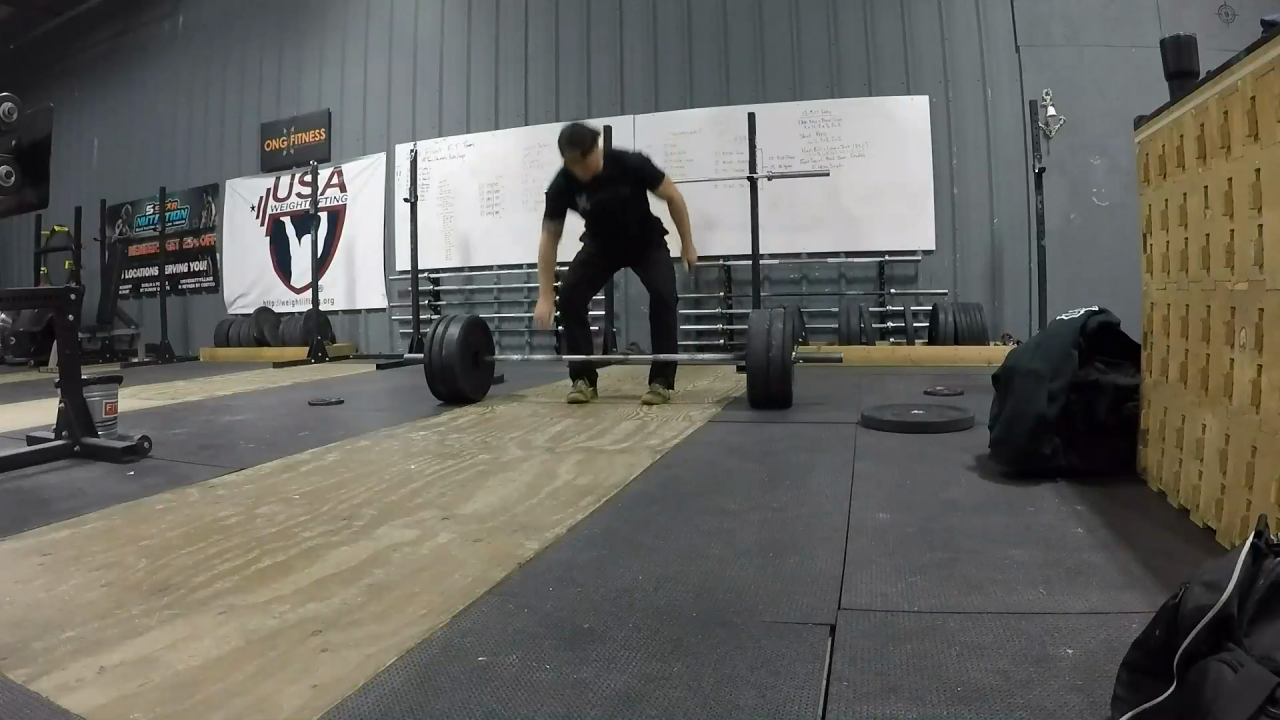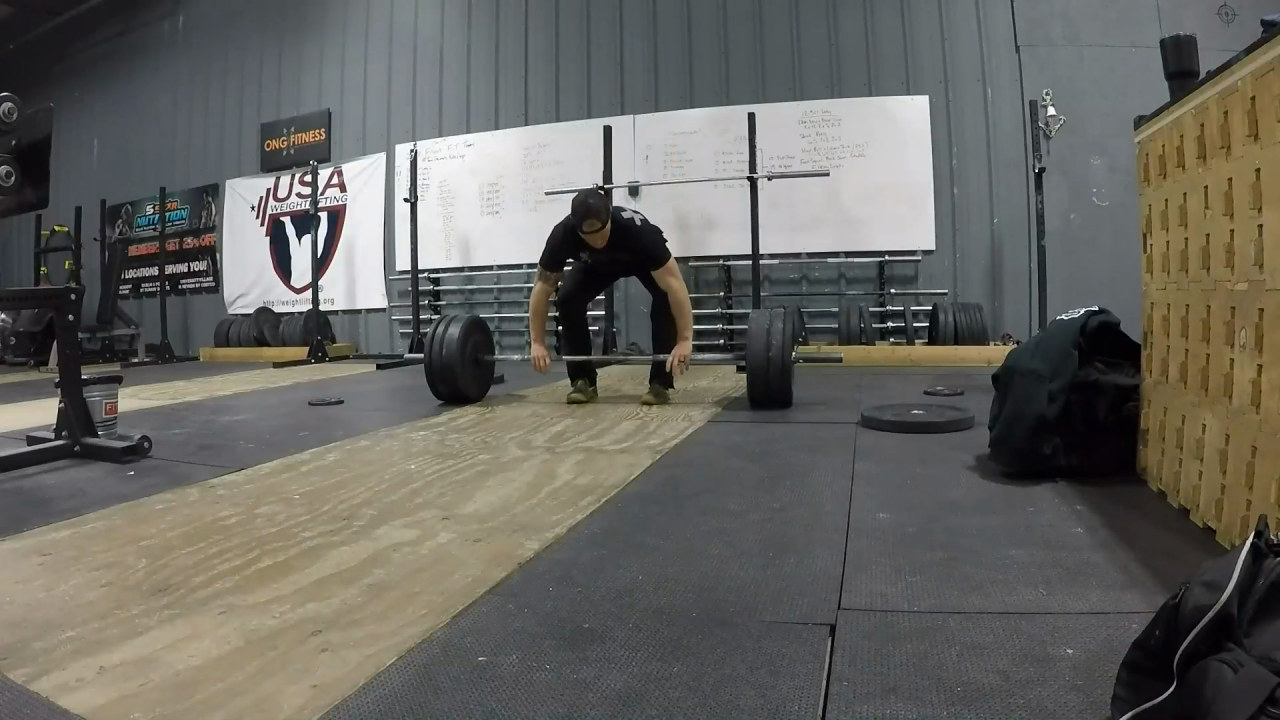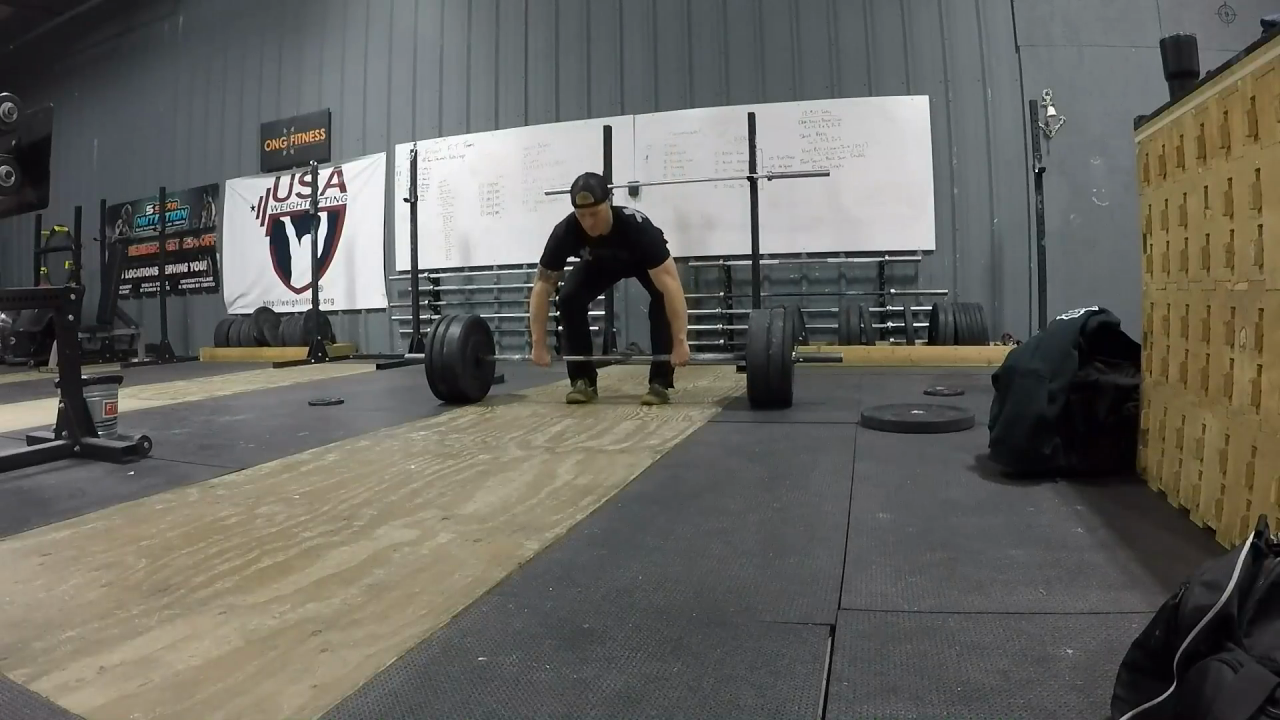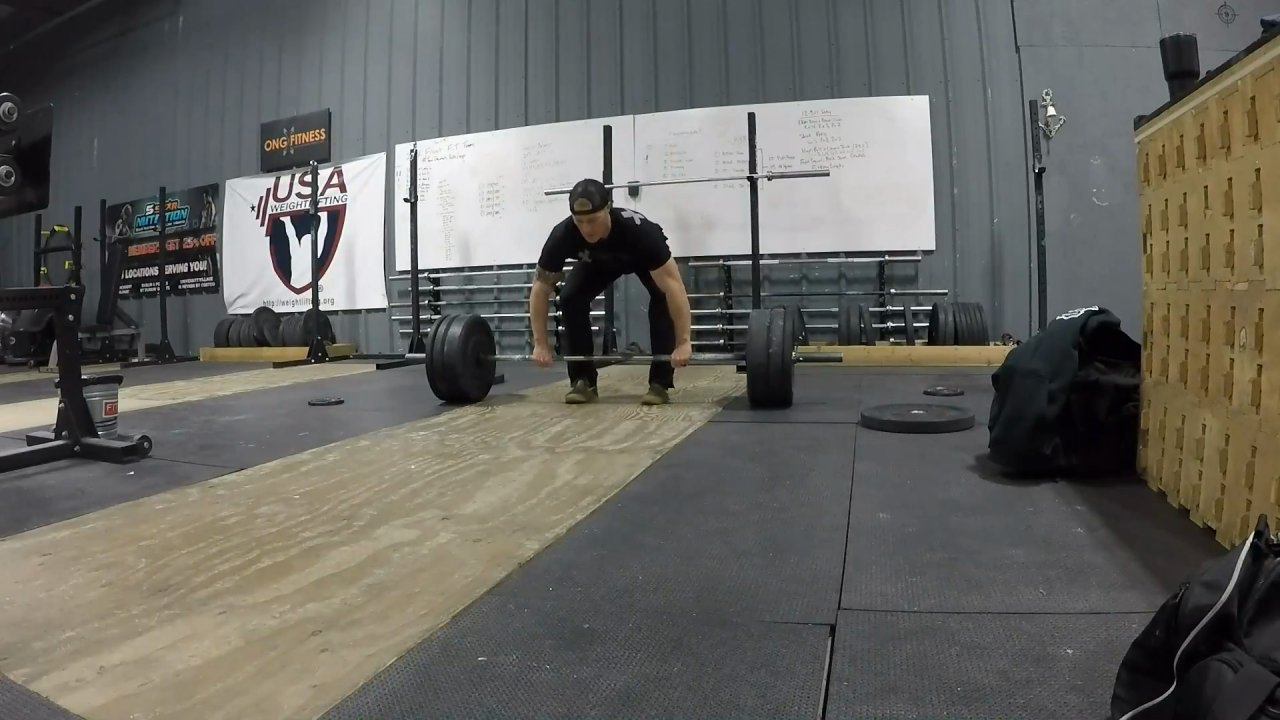
dt=0.7s
person 1, frame 1
left shoulder: (631, 164)
right shoulder: (560, 186)
left elbow: (673, 196)
right elbow: (549, 238)
left wrist: (687, 244)
right wrist: (545, 297)
left hip: (646, 243)
right hip: (600, 246)
left knee: (663, 294)
right knee: (569, 296)
left ankle: (661, 381)
right ankle: (583, 379)
person 1, frame 2
left shoulder: (635, 228)
right shoulder: (562, 235)
left elbow: (674, 284)
right elbow: (542, 289)
left wrist: (684, 340)
right wrist: (537, 342)
left hip: (641, 259)
right hip: (596, 264)
left knee: (666, 296)
right knee: (567, 299)
left ankle: (660, 382)
right ankle: (583, 380)
person 1, frame 3
left shoulder: (637, 227)
right shoulder: (564, 233)
left elbow: (671, 286)
right elbow: (542, 288)
left wrist: (680, 343)
right wrist: (539, 344)
left hip: (642, 259)
right hip: (599, 263)
left knee: (662, 297)
right knee: (569, 298)
left ankle: (660, 383)
right ankle: (583, 380)
person 1, frame 4
left shoulder: (638, 230)
right shoulder: (562, 236)
left elbow: (673, 287)
right elbow: (540, 290)
left wrist: (683, 342)
right wrist: (540, 343)
left hip: (641, 256)
right hip: (597, 262)
left knee: (662, 296)
right knee: (570, 298)
left ankle: (660, 383)
right ankle: (583, 380)
